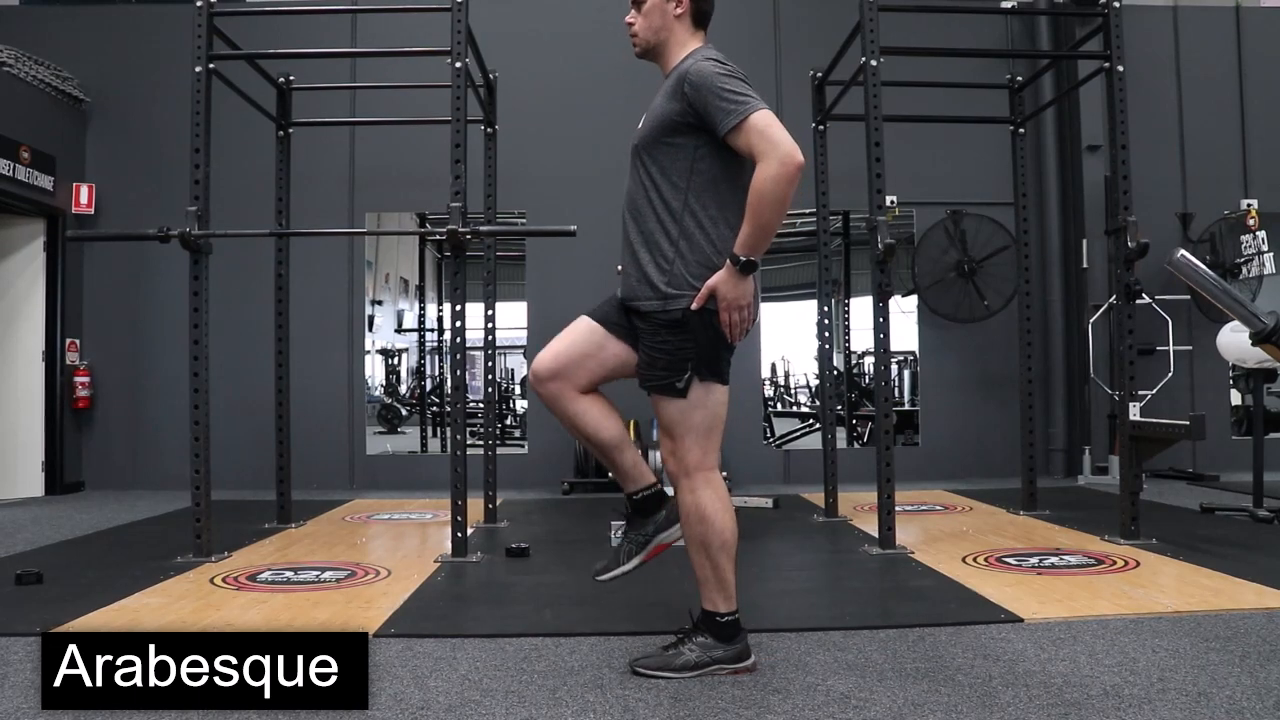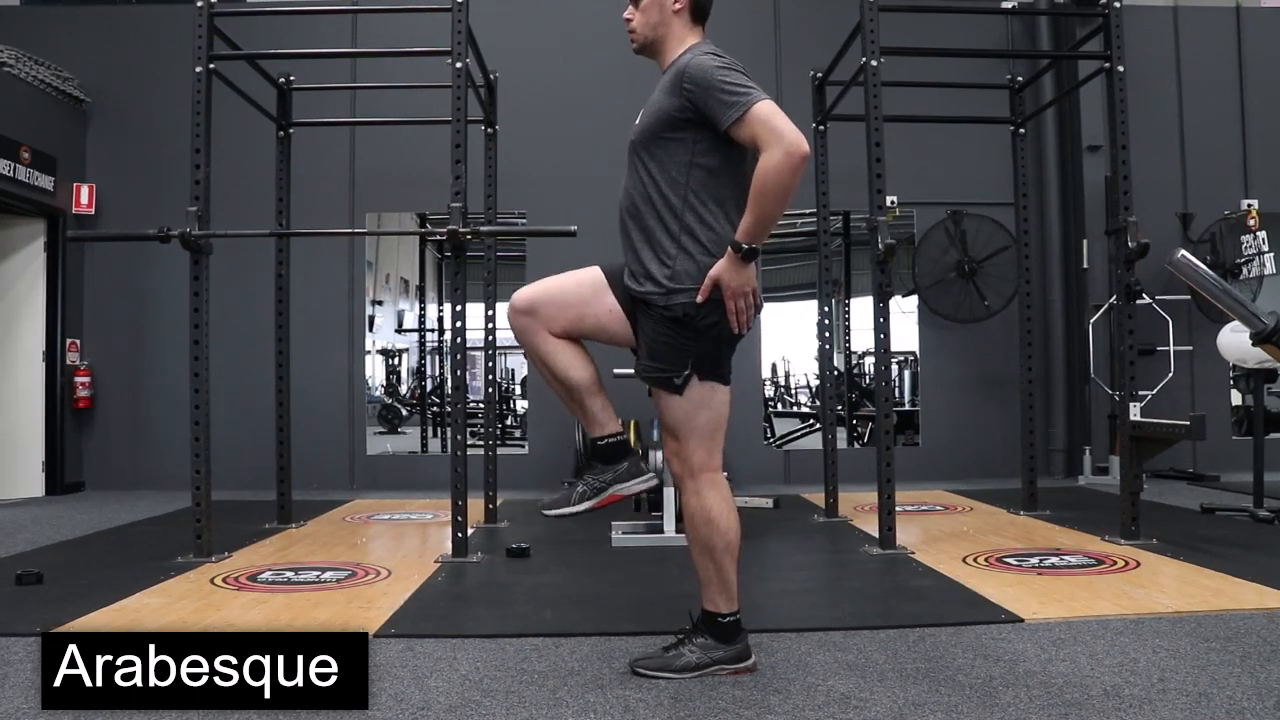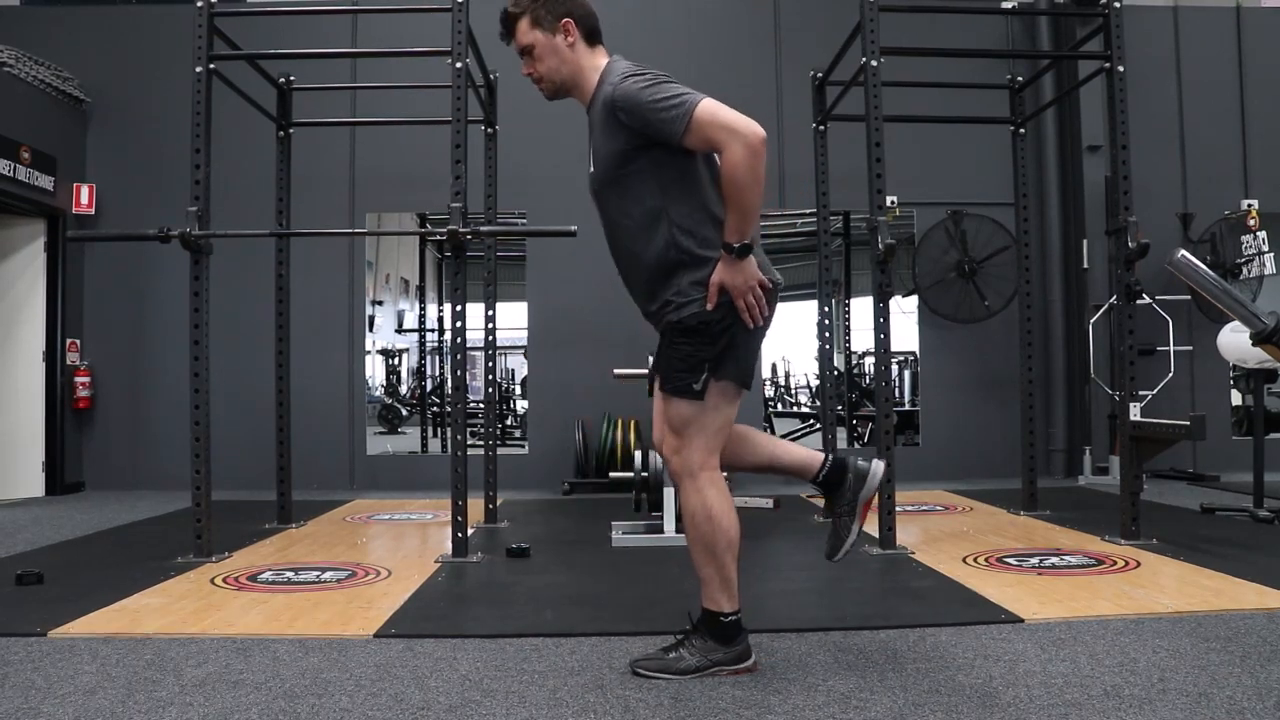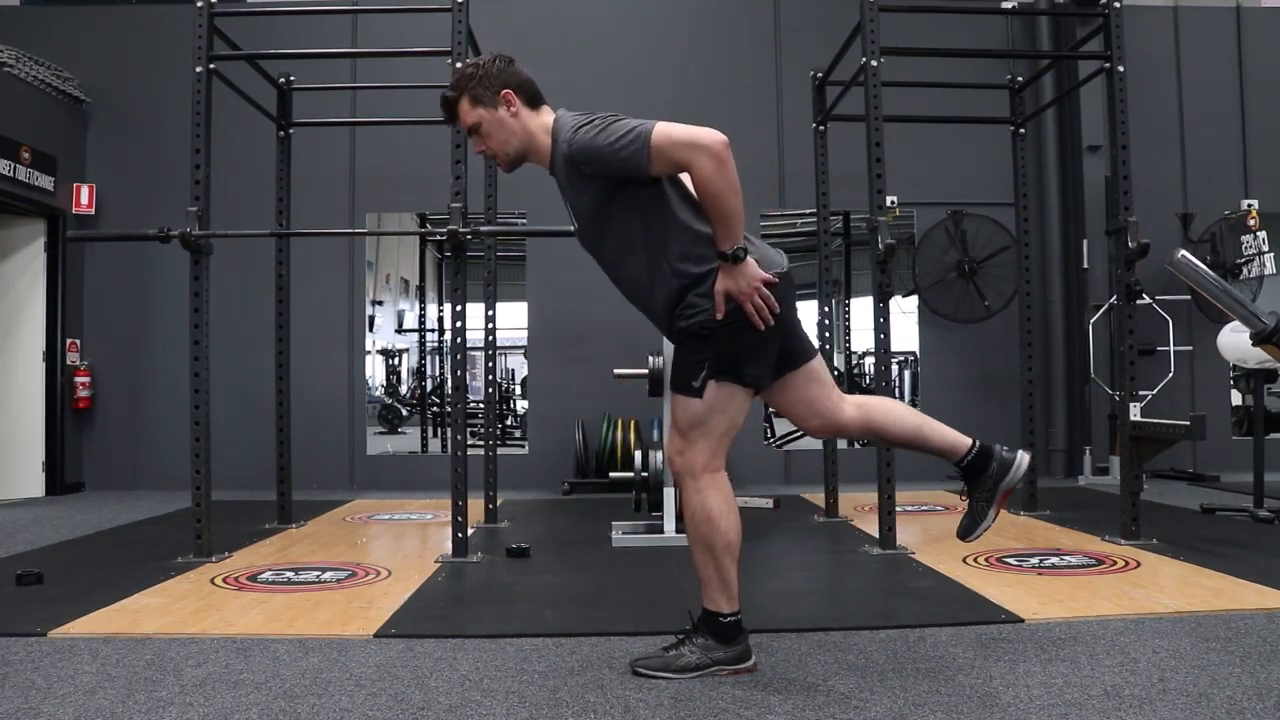
dt=1s
person 1, frame 1
left shoulder: (703, 74)
right shoulder: (679, 86)
left elbow: (782, 158)
left wrist: (739, 266)
left hip: (691, 301)
right hip: (651, 297)
left knee: (691, 466)
right knee: (551, 376)
left ankle: (722, 634)
right ankle: (649, 505)
person 1, frame 2
left shoulder: (701, 68)
right shoulder: (678, 81)
left elbow: (788, 148)
left wrist: (742, 253)
left hip: (693, 292)
right hip: (655, 285)
left knee: (694, 466)
right knee: (531, 309)
left ankle: (723, 635)
right ankle: (612, 454)
person 1, frame 3
left shoulder: (628, 91)
right shoulder: (607, 107)
left elbow: (744, 138)
left wrist: (737, 253)
left hip: (713, 296)
right hip: (690, 299)
left knee: (690, 459)
right knee: (684, 446)
left ankle: (723, 636)
right ankle: (836, 474)
person 1, frame 4
left shoulder: (583, 140)
right shoulder: (574, 156)
left elbow: (707, 148)
right elbow: (684, 178)
left wrist: (731, 257)
left hip: (723, 298)
right hip: (737, 296)
left knee: (694, 461)
right knee: (833, 415)
left ankle: (722, 633)
right ankle: (983, 460)
